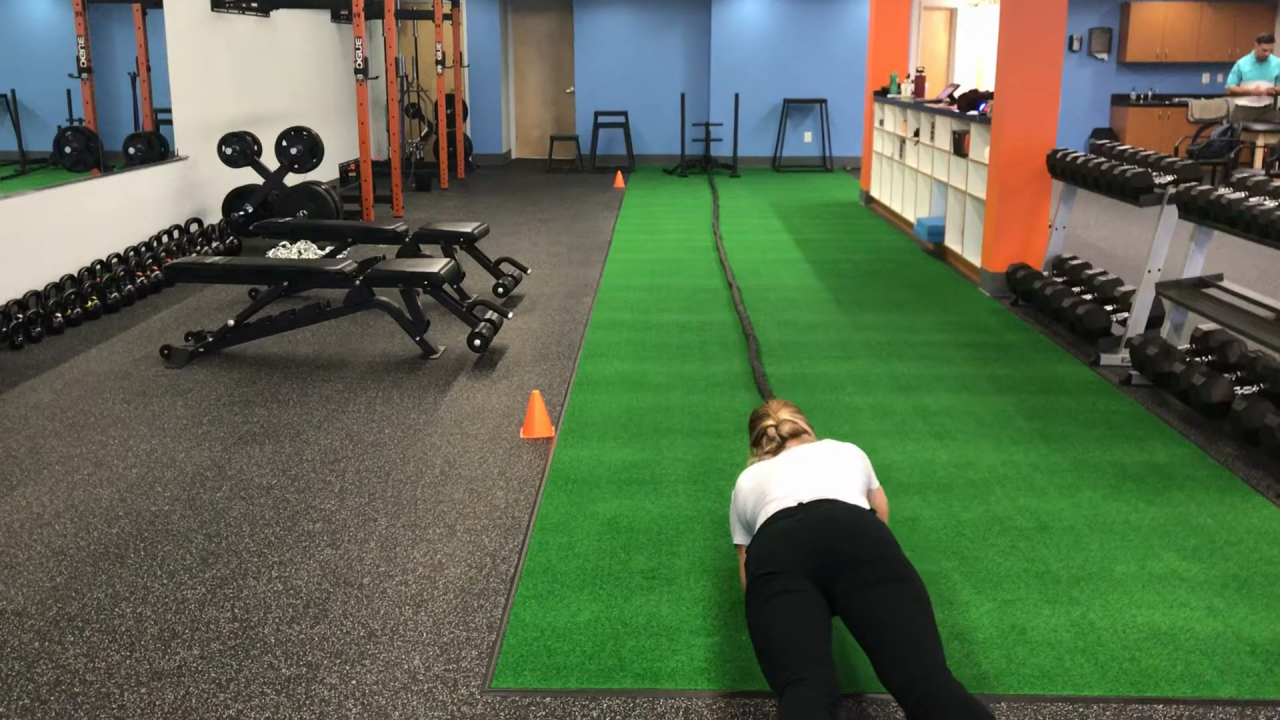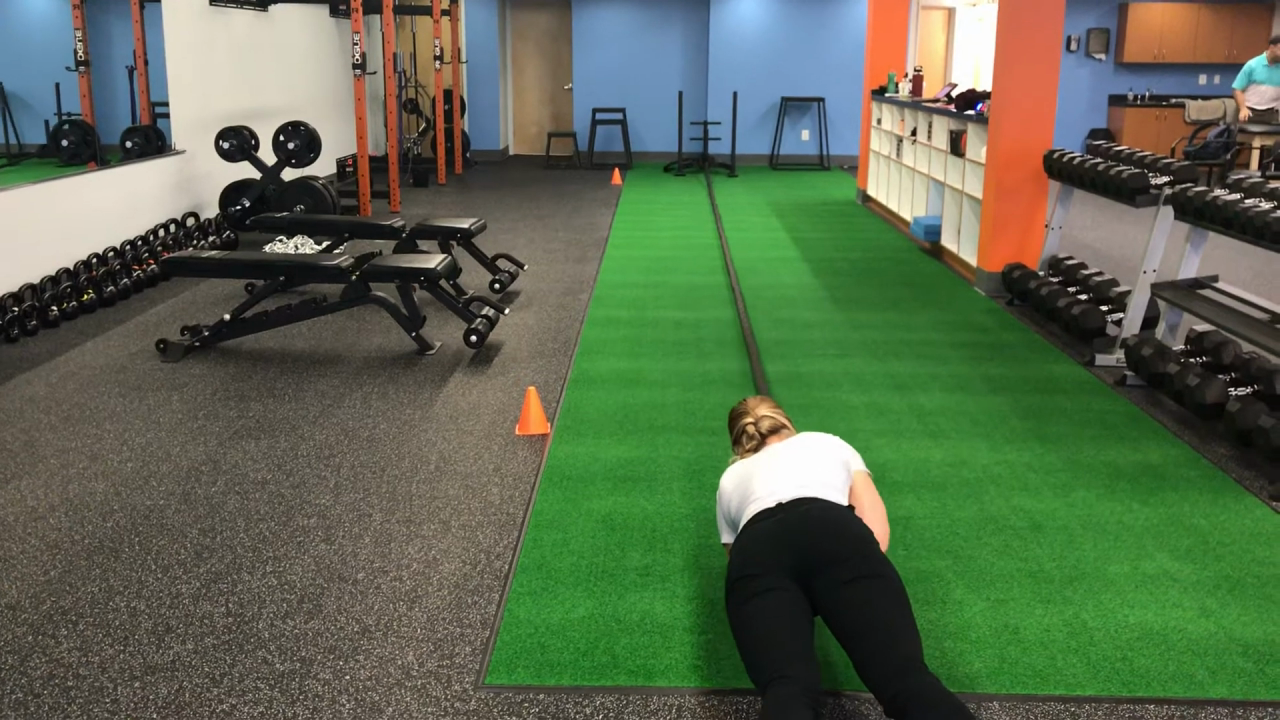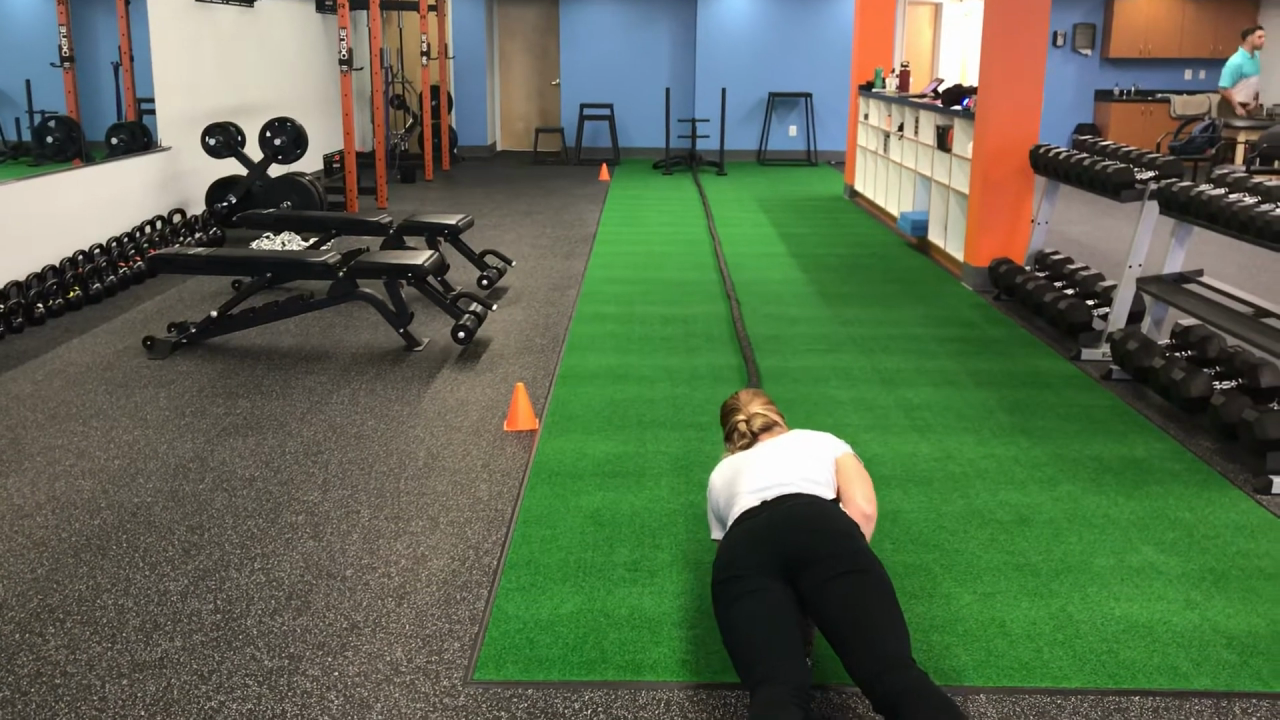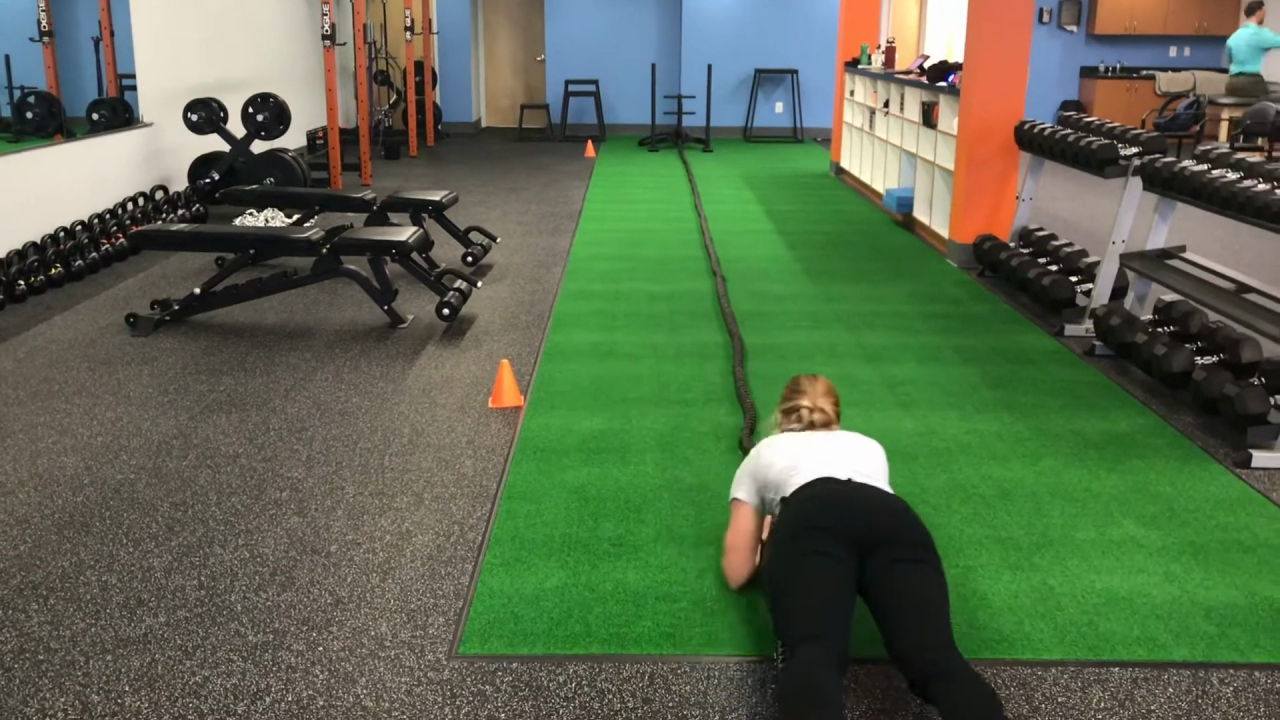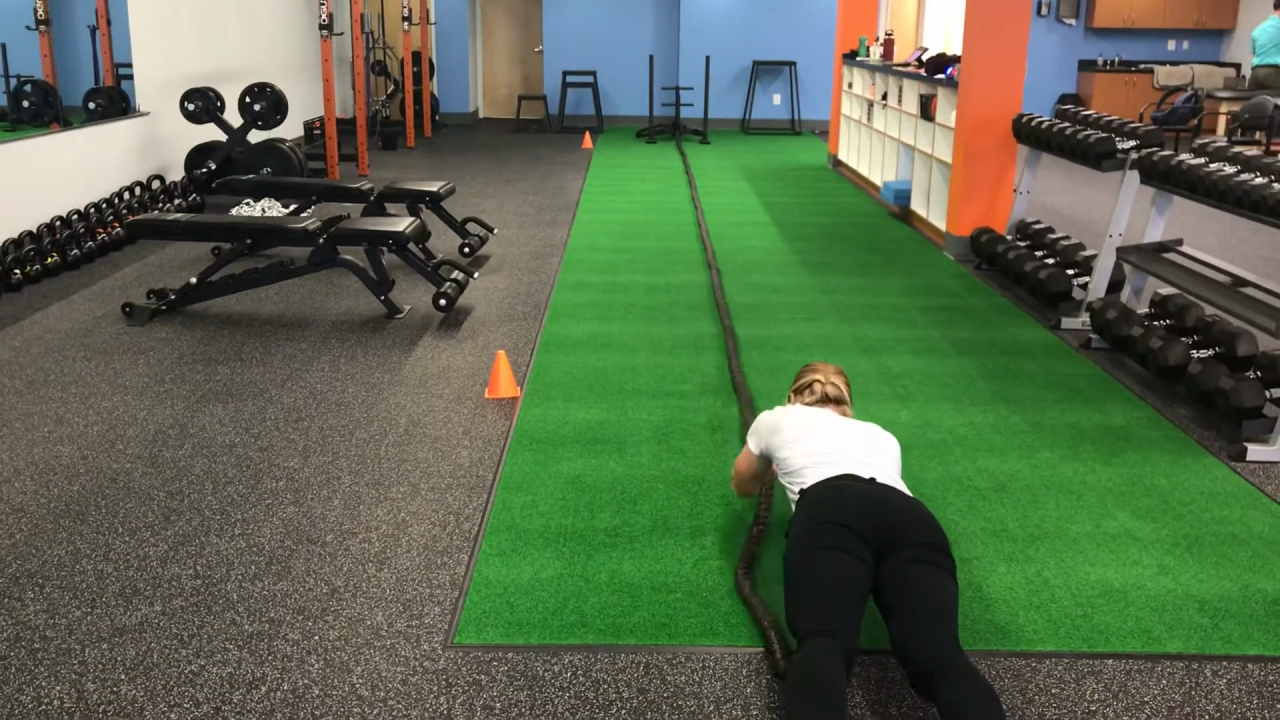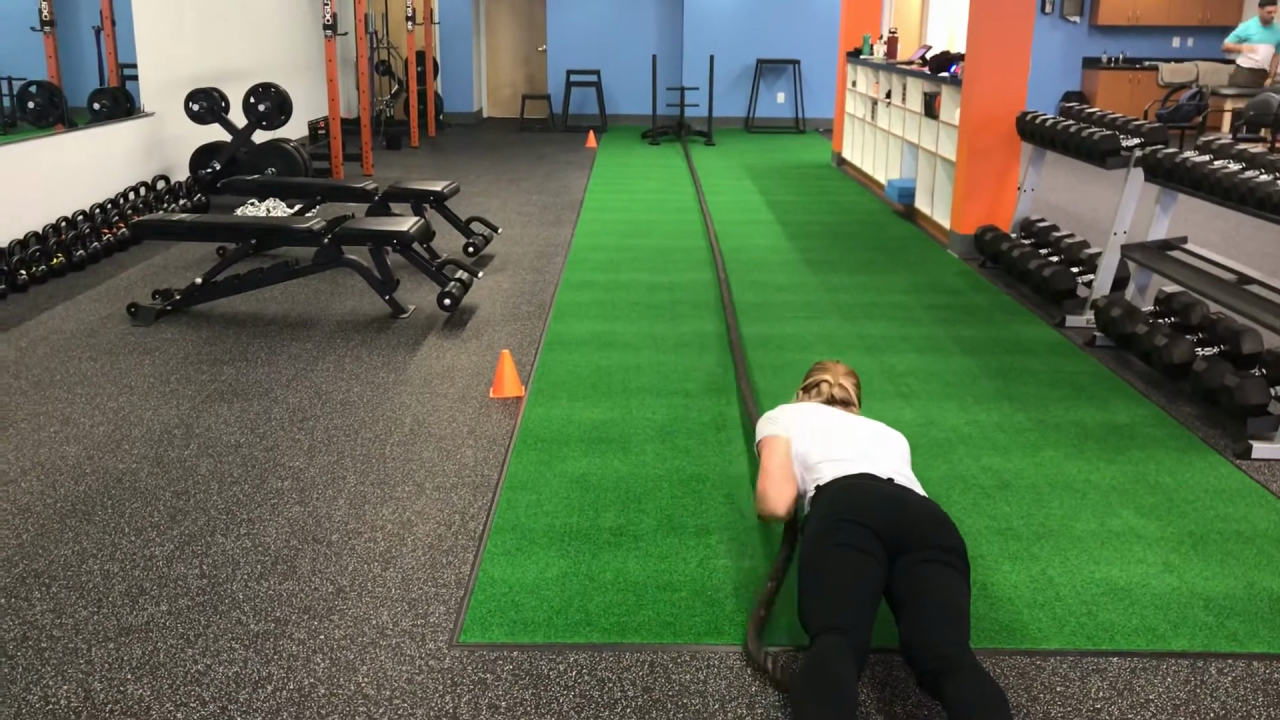
dt=0.7s
person 1, frame 1
left shoulder: (747, 480)
right shoulder: (846, 451)
left elbow: (748, 571)
left hip: (777, 553)
right hip: (855, 538)
right knee: (927, 680)
person 1, frame 2
left shoulder: (730, 478)
right shoulder: (830, 444)
right elbow: (878, 535)
left hip: (758, 551)
right hip: (837, 535)
left knee: (788, 692)
right knee: (907, 679)
person 1, frame 3
left shoulder: (721, 474)
right shoulder: (824, 441)
right elbow: (862, 507)
right wrist: (830, 602)
left hip: (743, 552)
right hip: (822, 532)
left knee: (778, 693)
right knee: (895, 674)
person 1, frame 4
left shoulder: (763, 452)
right shoulder: (869, 445)
left elbow: (736, 572)
left wrist: (769, 536)
left hip: (814, 518)
right hip: (896, 521)
left knee: (814, 655)
right knee: (935, 659)
person 1, frame 5
left shoulder: (777, 419)
right shoulder: (882, 435)
left elbow: (743, 486)
left hip: (832, 517)
right hip: (912, 523)
left knee: (823, 646)
right knee: (938, 654)
person 1, frame 6
left shoulder: (784, 416)
right shoulder: (890, 433)
left elbow: (777, 503)
left hip: (847, 514)
right hip: (928, 522)
left knee: (835, 644)
right knee: (947, 656)
